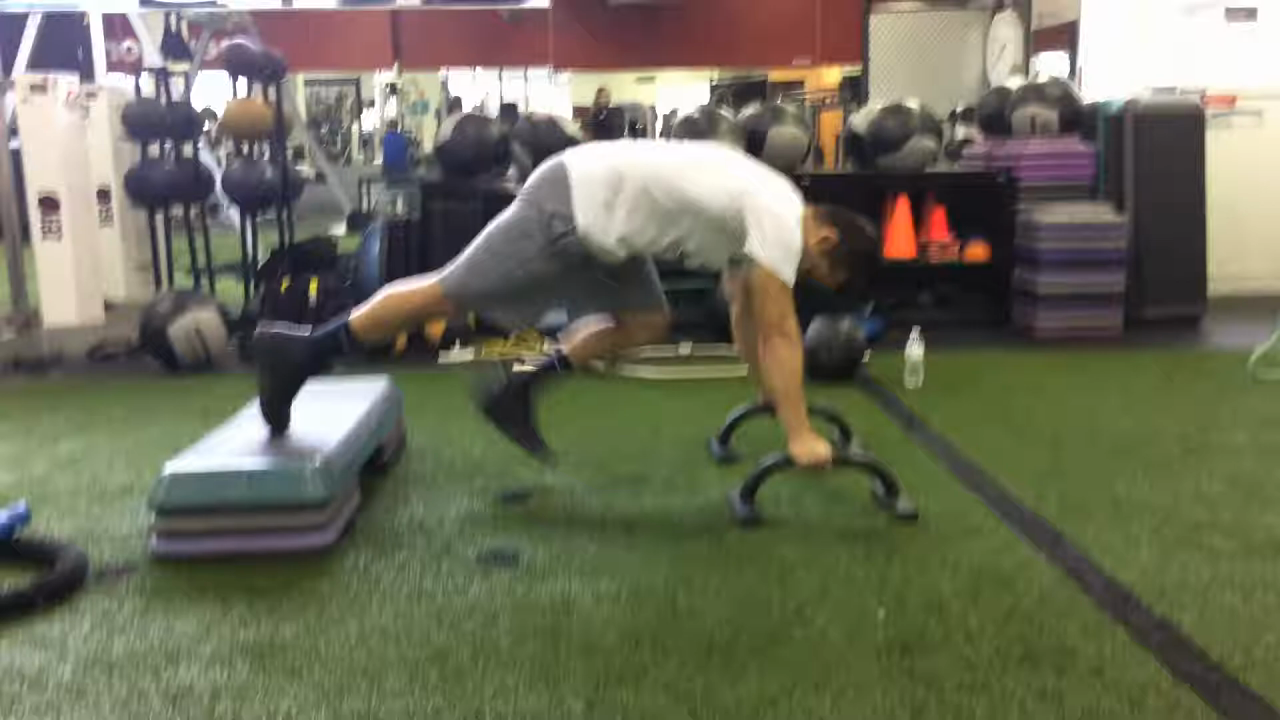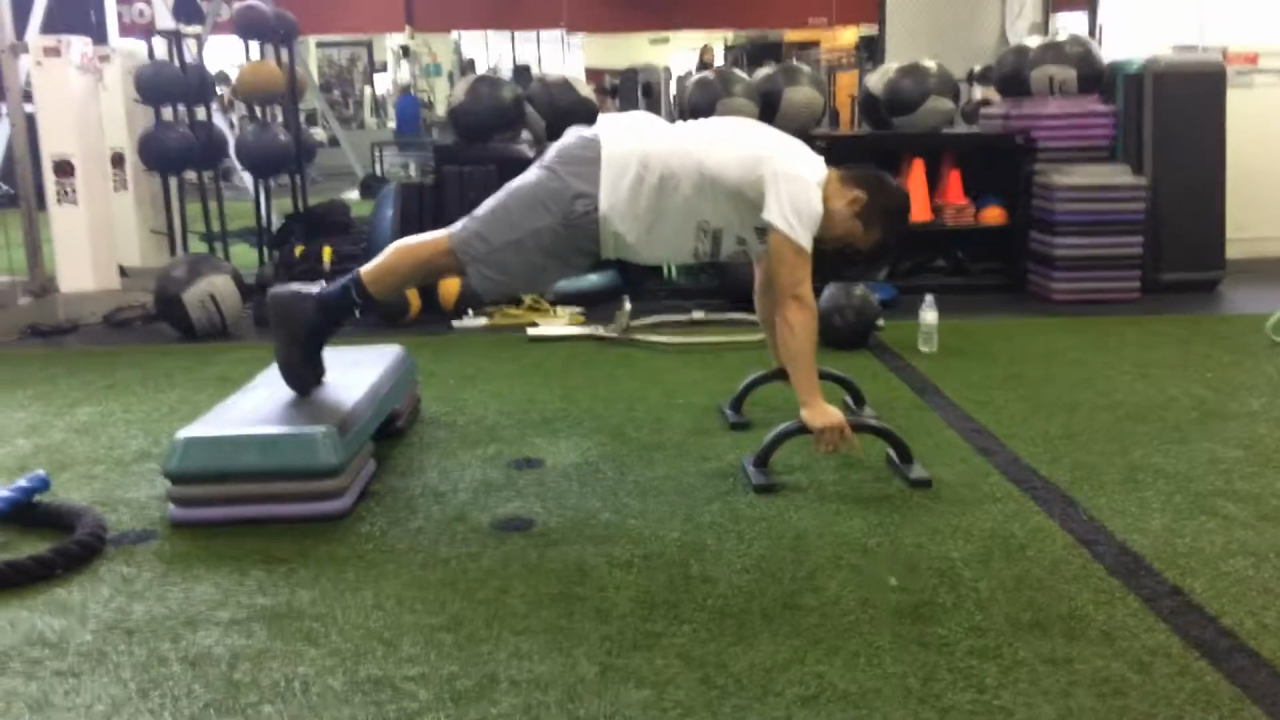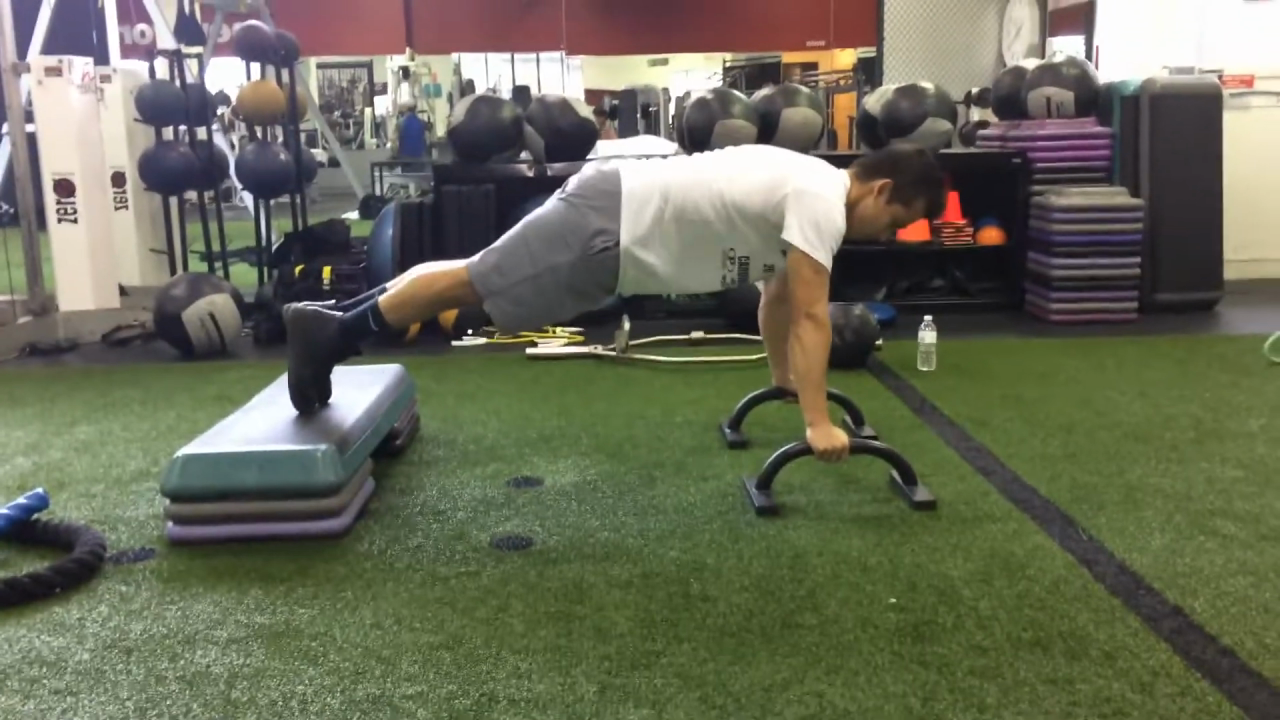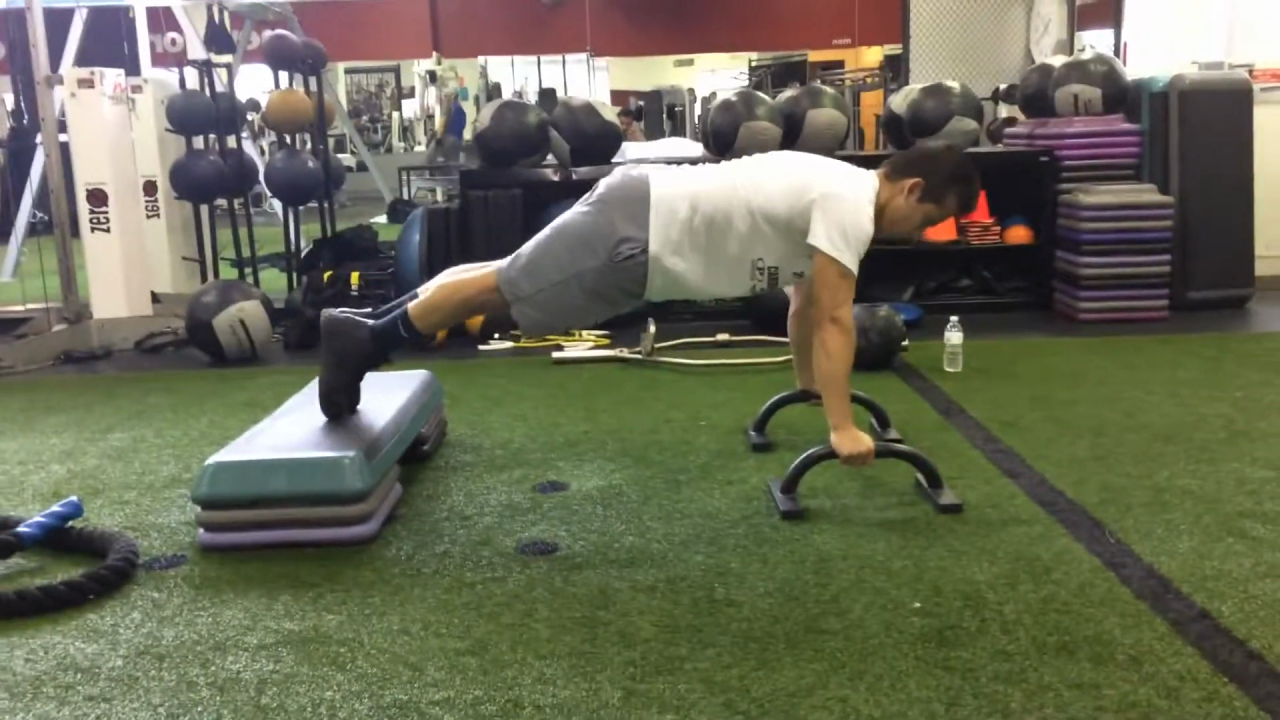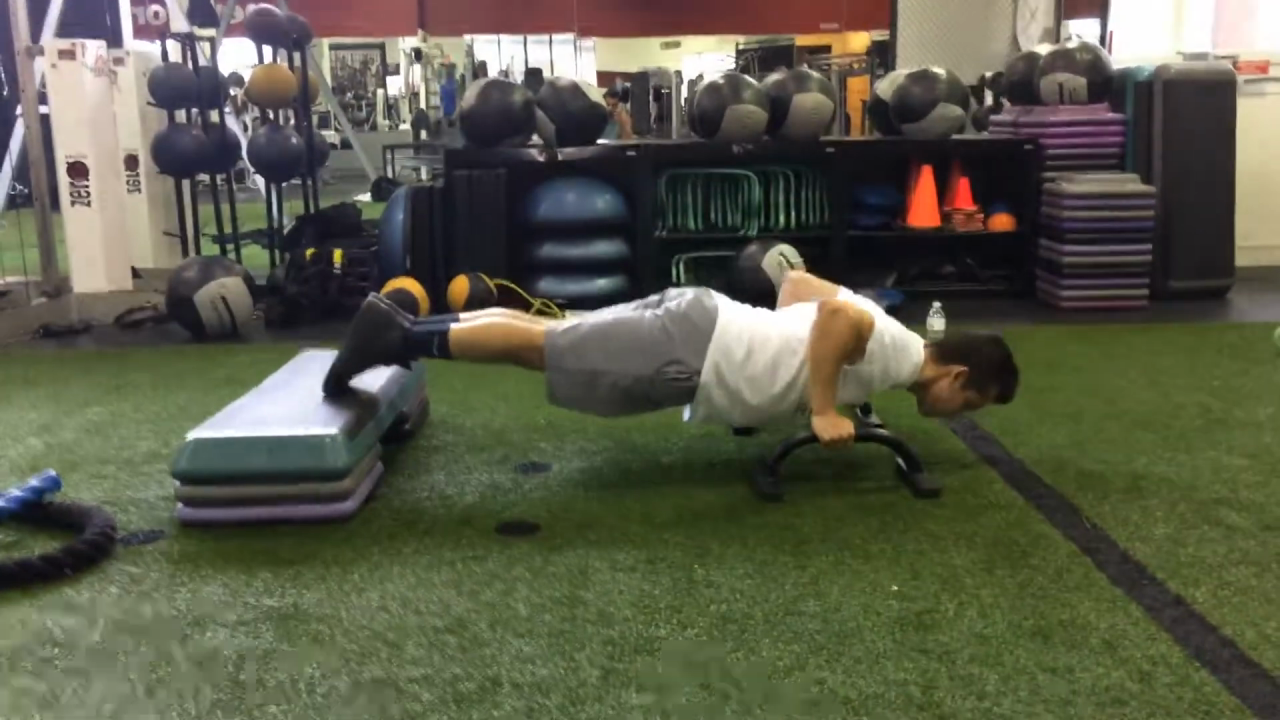
dt=1s
person 1, frame 1
left shoulder: (761, 213)
right shoulder: (781, 221)
left elbow: (746, 311)
right elbow: (779, 332)
left wrist: (770, 397)
right wrist: (800, 436)
left hip: (597, 213)
right hip: (576, 207)
left knee: (648, 321)
right knee: (450, 292)
left ankle: (521, 391)
right ankle: (300, 350)
person 1, frame 2
left shoulder: (784, 179)
right shoulder: (802, 186)
left elbow: (769, 284)
right elbow: (794, 297)
left wrist: (785, 363)
right wrist: (813, 401)
left hip: (605, 177)
right hip: (593, 187)
left knee: (461, 249)
right knee: (455, 251)
left ankle: (321, 300)
right ankle: (313, 308)
person 1, frame 3
left shoulder: (808, 190)
right shoulder: (823, 203)
left elbow: (778, 296)
right elbow: (810, 316)
left wrist: (784, 378)
right wrist: (818, 422)
left hip: (617, 212)
right hip: (609, 224)
left knee: (473, 277)
right knee: (472, 283)
left ankle: (338, 316)
right ankle: (331, 332)
person 1, frame 4
left shoulder: (839, 191)
right shoulder: (851, 205)
left elbow: (807, 300)
right elbow: (834, 319)
left wrist: (807, 382)
right wrist: (842, 426)
left hip: (644, 215)
right hip: (636, 228)
left knee: (505, 279)
right knee: (500, 288)
left ankle: (372, 324)
right ankle: (362, 338)
person 1, frame 5
left shoulder: (887, 342)
right shoulder: (896, 355)
left elbow: (797, 278)
right elbow: (837, 312)
right wrist: (822, 408)
left hip: (700, 324)
right hip: (693, 352)
left knee: (544, 335)
right knee: (540, 348)
left ankle: (402, 327)
right ankle: (395, 336)
